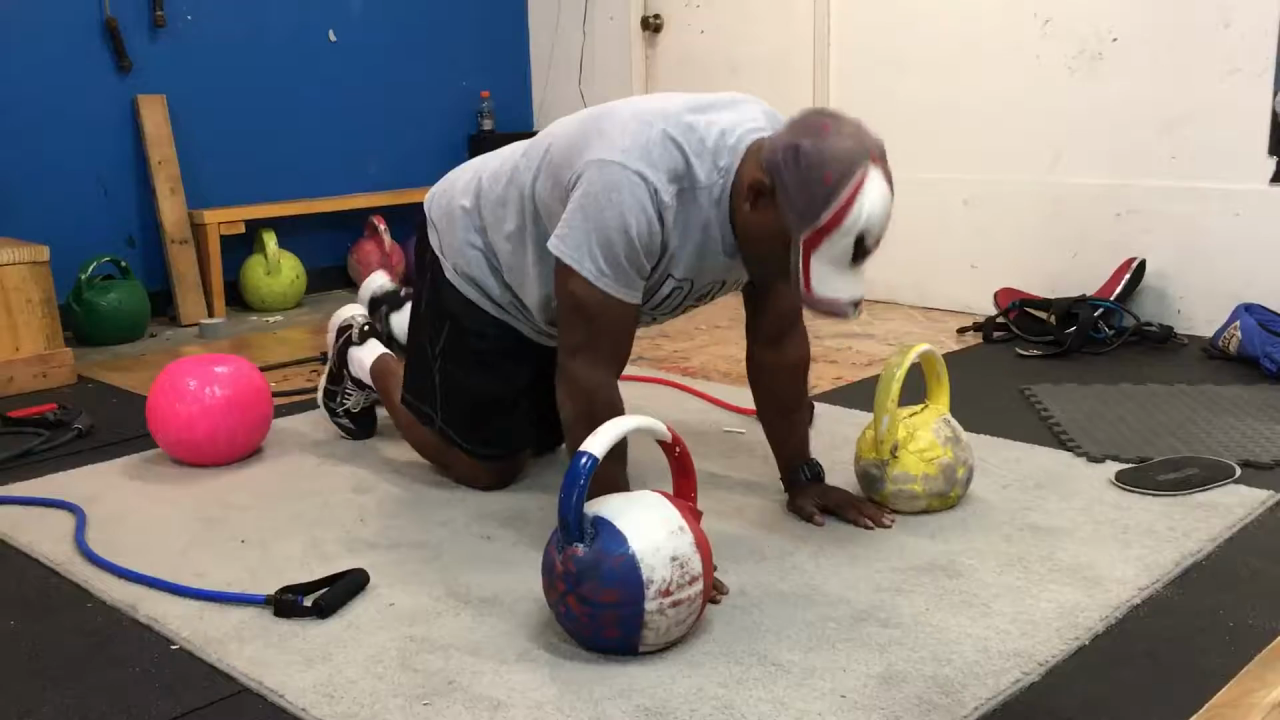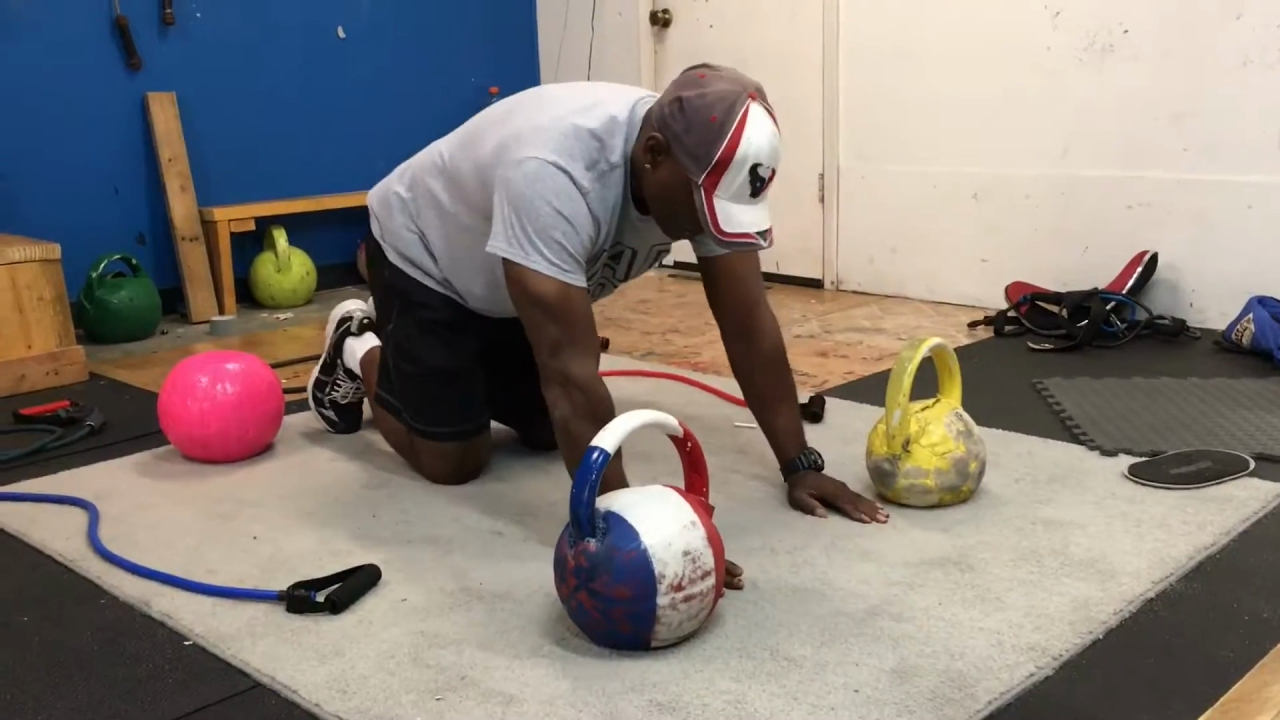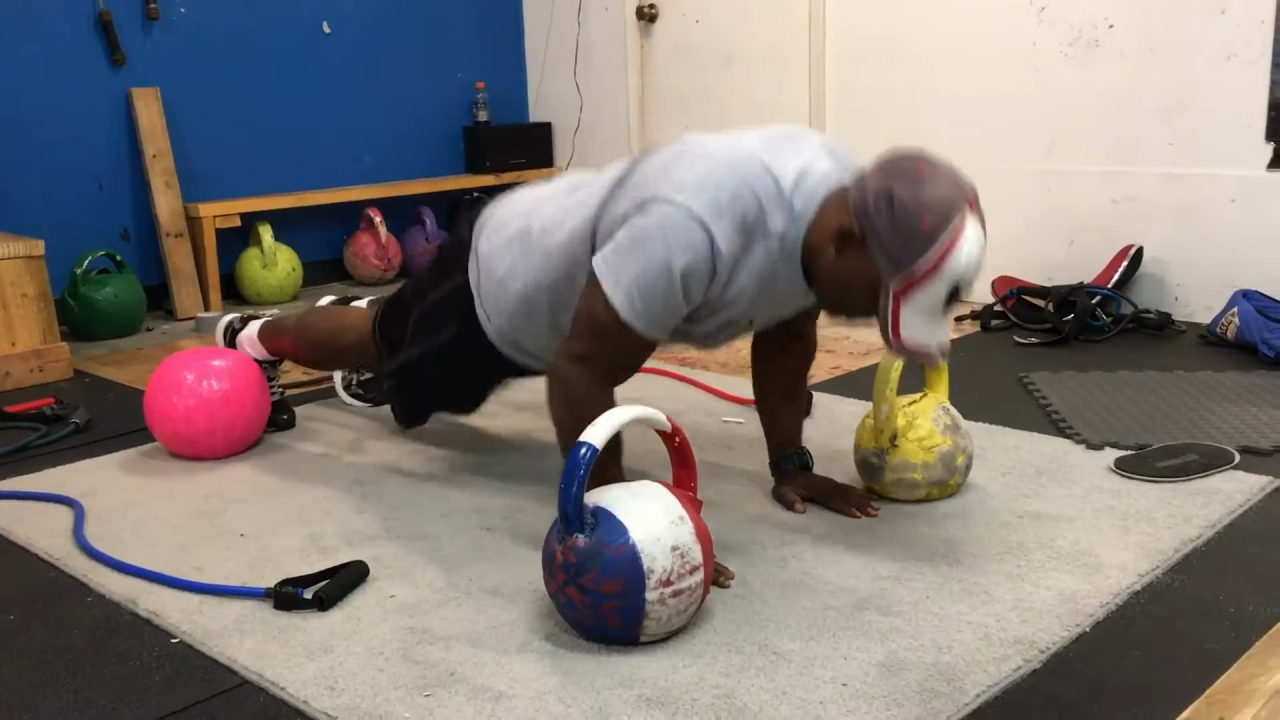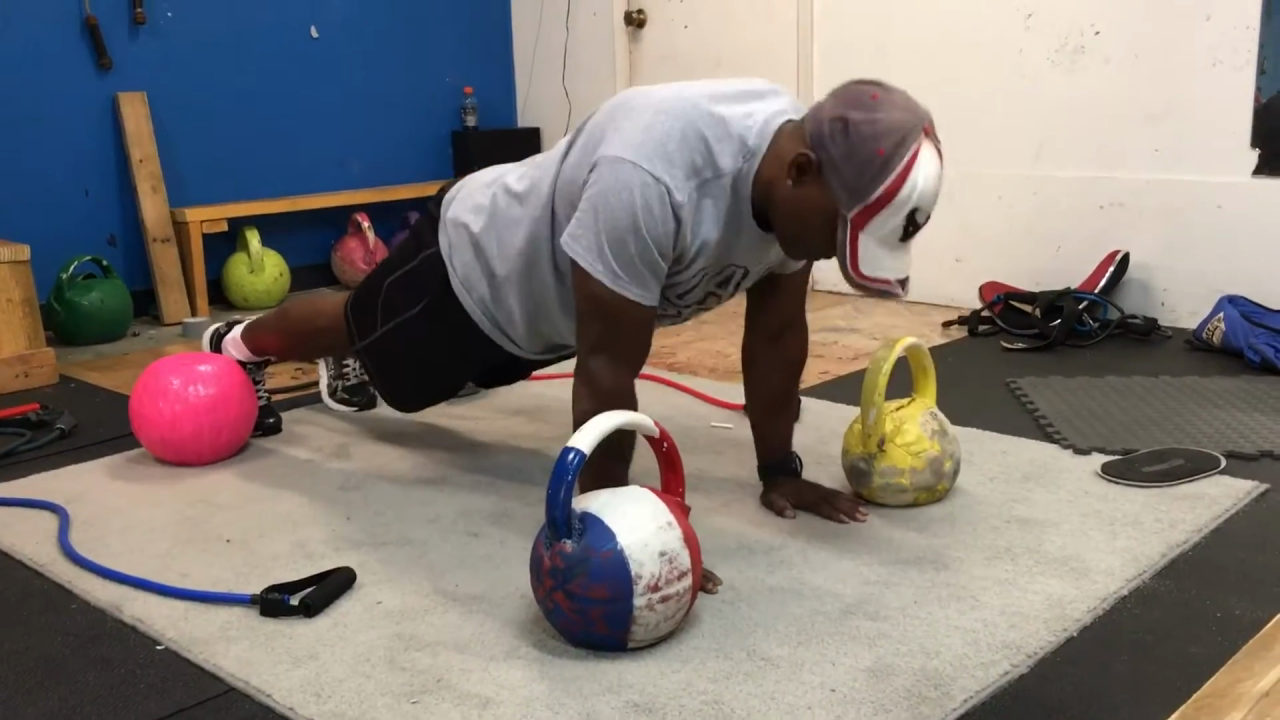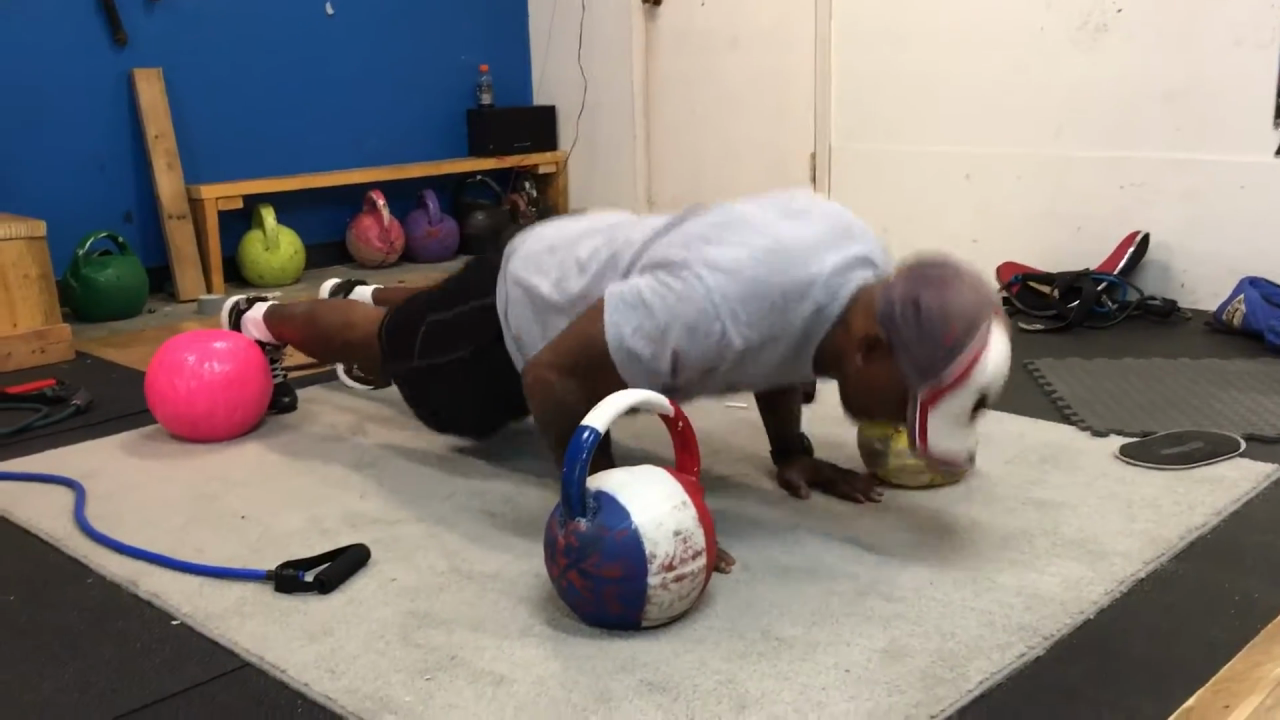
dt=1s
person 1, frame 1
left shoulder: (789, 182)
right shoulder: (638, 185)
left elbow: (776, 345)
right elbow: (590, 376)
left wrist: (802, 478)
left hip: (549, 264)
right hip: (480, 254)
left knee: (548, 436)
right knee: (487, 466)
left ankle: (398, 318)
right ankle: (363, 357)
person 1, frame 2
left shoulder: (711, 166)
right shoulder: (554, 173)
left elbow: (749, 326)
right elbow: (570, 370)
left wrist: (800, 465)
left hip: (509, 279)
right hip: (423, 252)
left knee: (548, 431)
right knee: (453, 460)
left ankle: (397, 334)
right ankle: (359, 351)
person 1, frame 3
left shoulder: (837, 212)
right shoulder: (695, 229)
left elbow: (782, 341)
right elbow: (582, 377)
left wrist: (790, 463)
left hip: (568, 276)
right hip: (505, 280)
right knee: (392, 350)
left ankle: (352, 304)
right ankle: (254, 339)
person 1, frame 4
left shoulder: (796, 174)
right shoulder: (652, 175)
left elbow: (778, 330)
right elbow: (606, 373)
left wrist: (779, 472)
left hip: (544, 282)
right hip: (475, 260)
right knee: (359, 326)
left ankle: (345, 373)
right ankle: (239, 345)
person 1, frame 5
left shoulder: (869, 275)
right shoulder: (723, 306)
right elbow: (550, 379)
left wrist: (791, 452)
left hip: (592, 261)
right hip: (528, 309)
left knee: (431, 320)
right knee: (389, 345)
left ankle: (363, 293)
right ankle: (257, 318)
